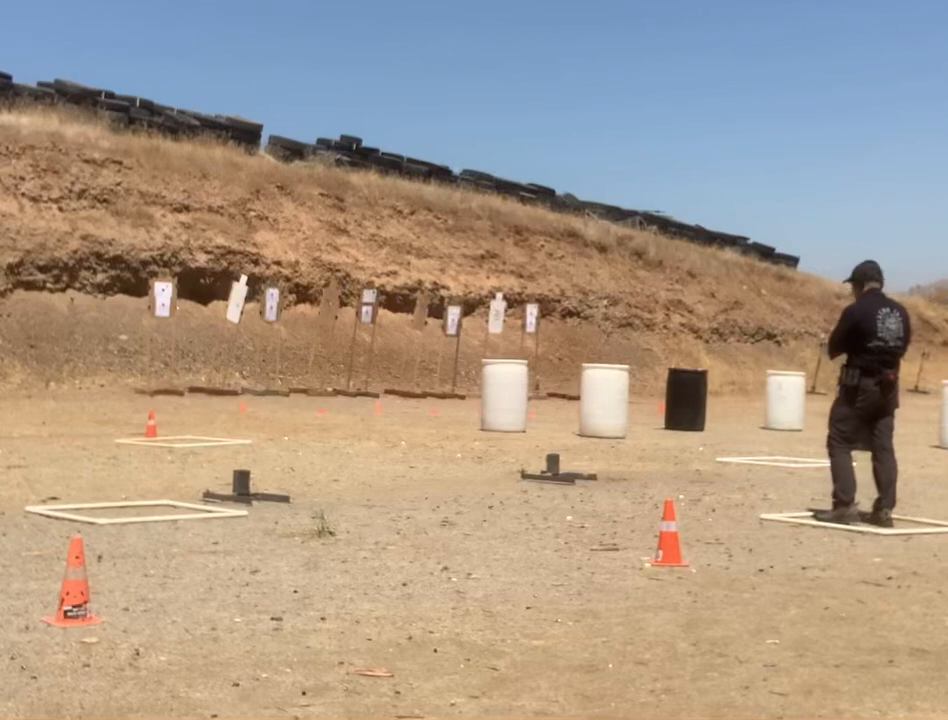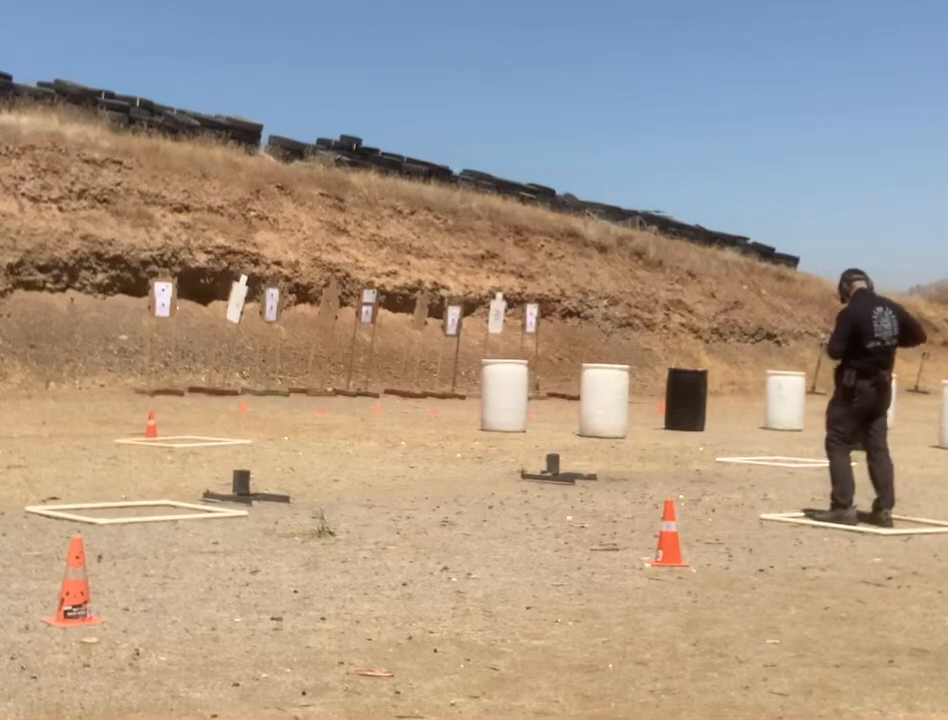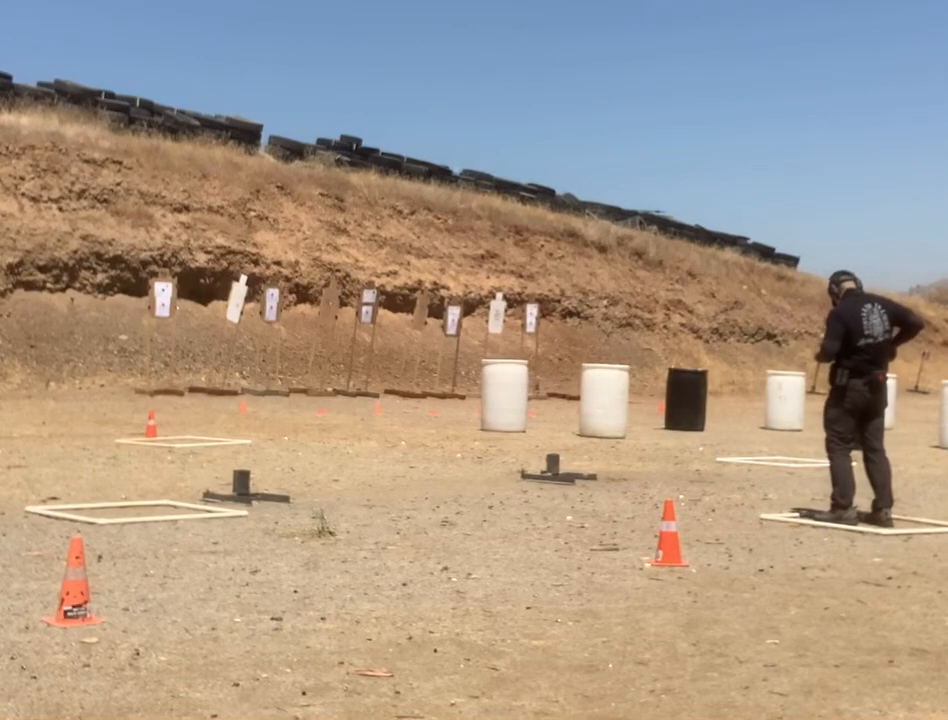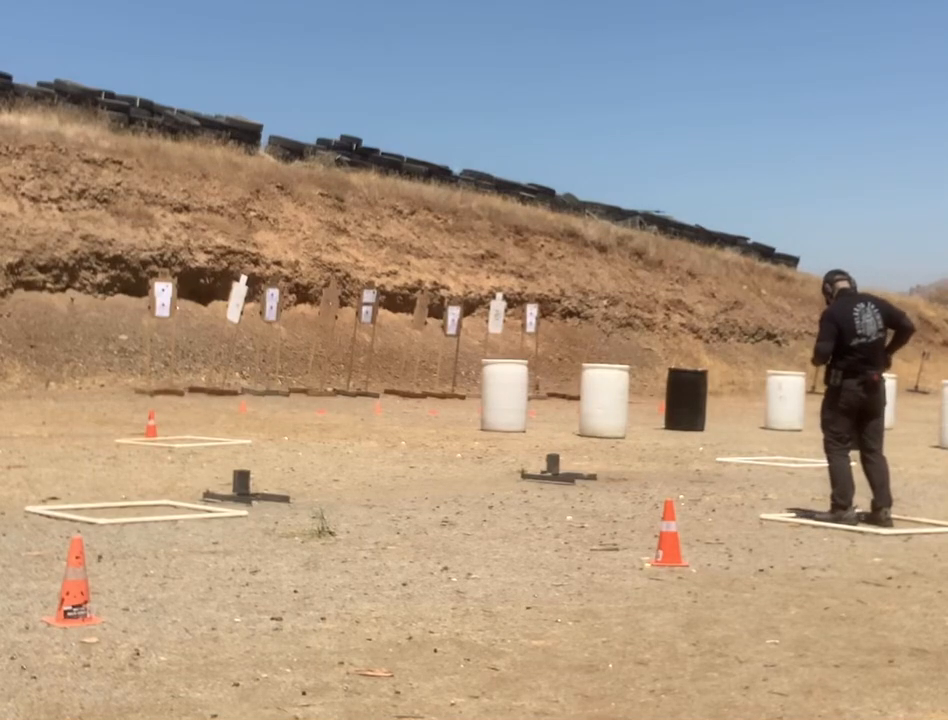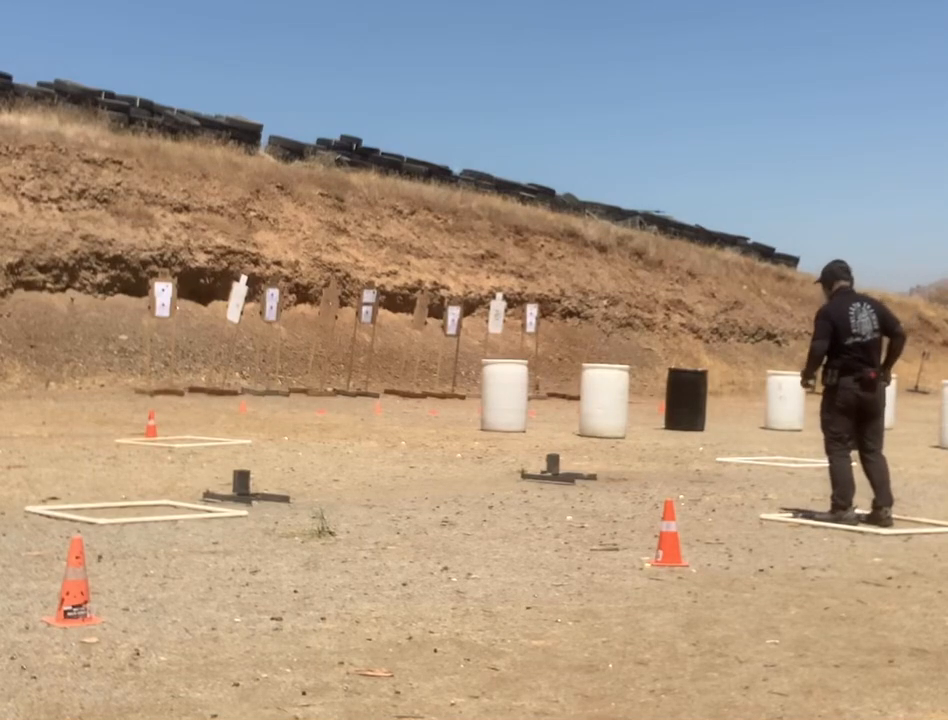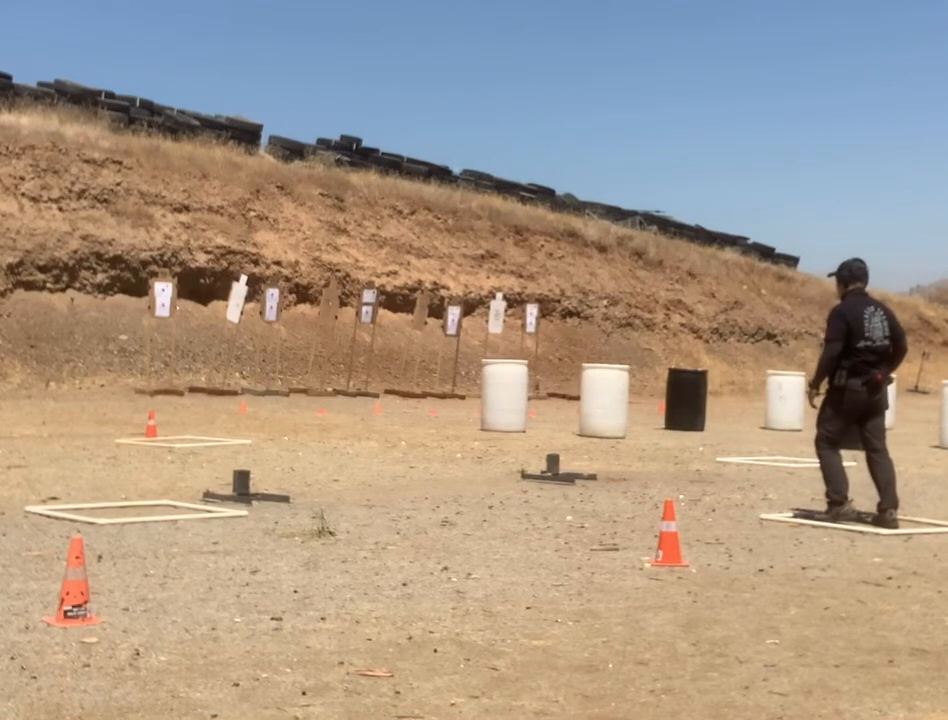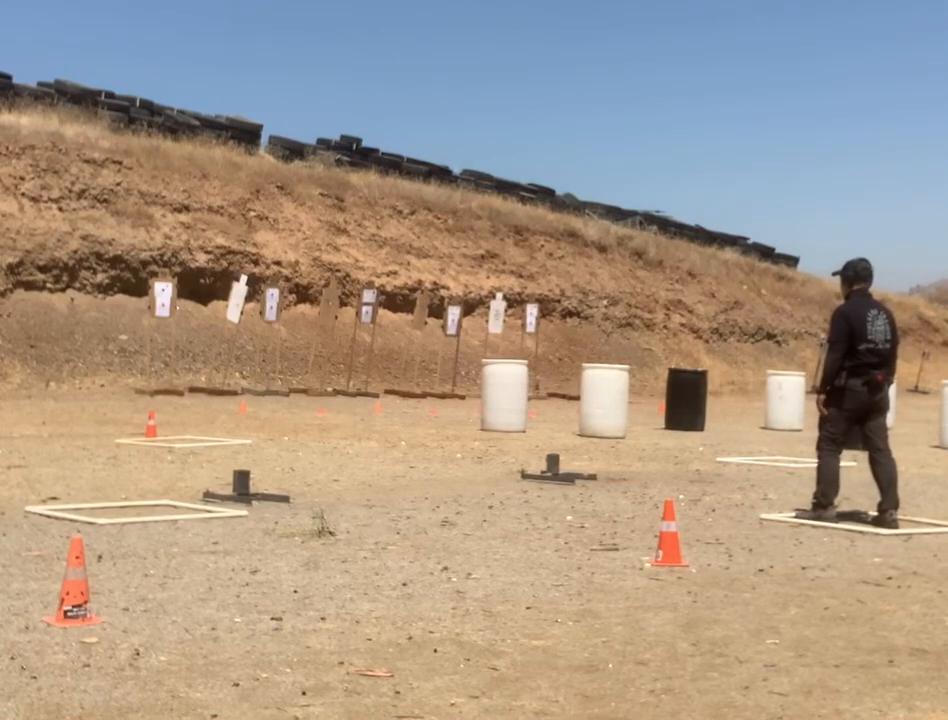
dt=0.3s
person 1, frame 1
left shoulder: (856, 311)
right shoulder: (900, 312)
left elbow: (834, 347)
right elbow: (901, 347)
left wrist: (850, 348)
left hip: (859, 386)
right hip: (888, 388)
left knee: (839, 445)
right knee: (884, 449)
left ankle: (845, 506)
right ankle: (884, 510)
person 1, frame 2
left shoulder: (850, 312)
right shoulder: (893, 309)
left elbow: (835, 350)
right elbow: (919, 336)
left wrist: (832, 346)
left hip: (854, 387)
right hip: (881, 388)
left knee: (838, 446)
right knee: (878, 449)
left ankle: (844, 508)
right ankle: (883, 509)
person 1, frame 3
left shoulder: (840, 312)
right shoulder: (883, 304)
left elbow: (829, 351)
right elbow: (916, 322)
left wrist: (820, 356)
right wrist: (893, 343)
left hip: (849, 387)
right hip: (877, 387)
left knee: (839, 447)
right knee: (875, 448)
left ankle: (843, 509)
right ankle: (883, 509)
person 1, frame 4
left shoulder: (833, 312)
right shoulder: (877, 304)
left elbow: (822, 352)
right elbow: (908, 326)
left wrist: (816, 360)
right wrist: (888, 352)
left hip: (844, 387)
right hip: (874, 387)
left knee: (837, 448)
right knee: (873, 449)
left ankle: (843, 509)
right ankle: (882, 509)
person 1, frame 5
left shoulder: (828, 311)
right shoulder: (873, 305)
left elbow: (818, 350)
right elbow: (899, 335)
left wrist: (807, 374)
right wrist: (886, 368)
left hip: (842, 386)
right hip: (872, 386)
left knee: (838, 449)
right knee: (872, 450)
left ankle: (843, 509)
right ankle: (883, 508)
person 1, frame 6
left shoulder: (842, 311)
right shoulder: (883, 311)
left elbow: (832, 352)
right elbow: (901, 347)
left wrist: (815, 383)
left hip: (847, 388)
right hip: (876, 389)
left knee: (827, 444)
right knee: (877, 449)
left ankle: (840, 504)
right ankle: (888, 510)
person 1, frame 7
left shoulder: (845, 312)
right shoulder: (885, 313)
left elbow: (835, 355)
right elbow: (892, 354)
left wrist: (822, 390)
left hip: (848, 389)
right hip: (877, 391)
left knee: (829, 447)
right knee: (880, 449)
left ankle: (823, 507)
right ankle: (888, 511)
